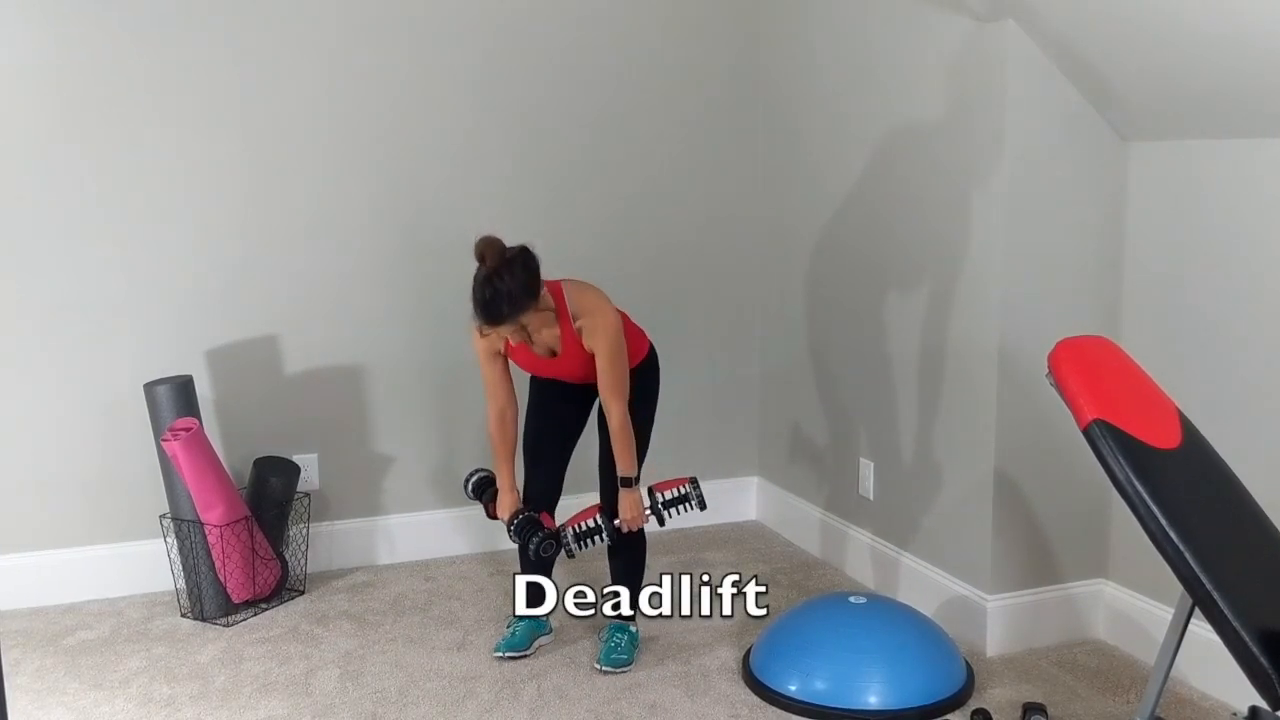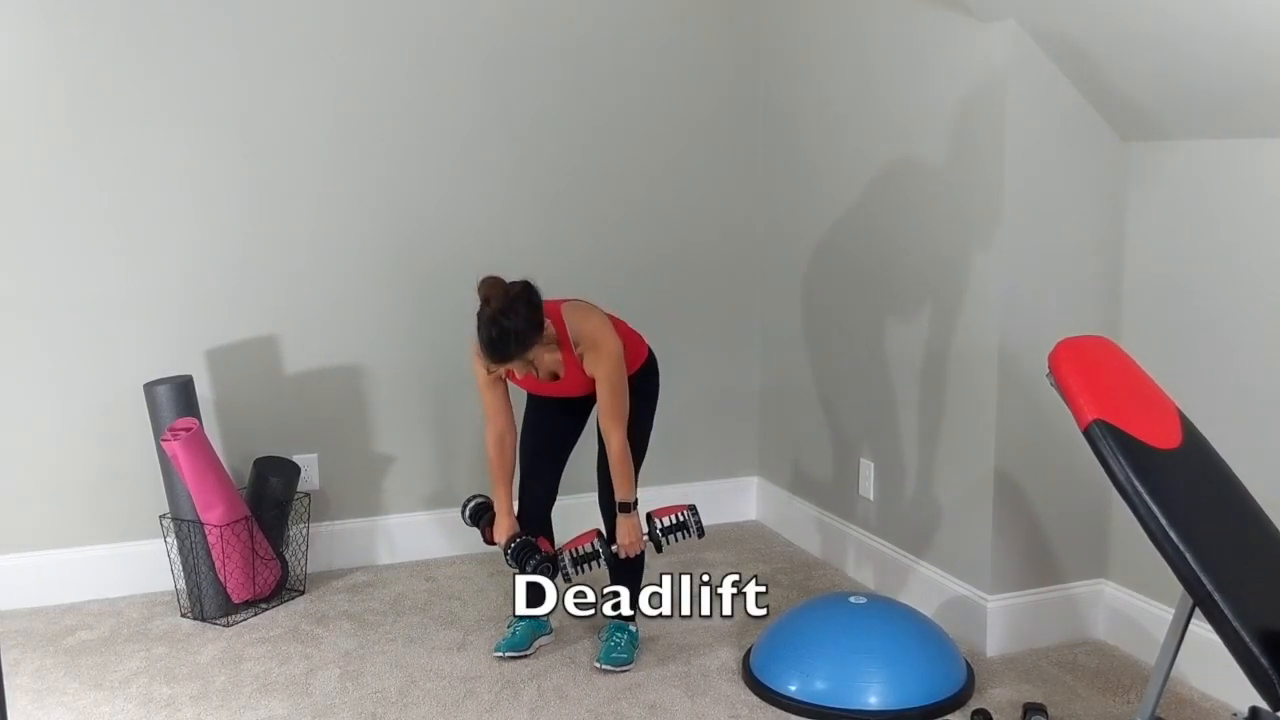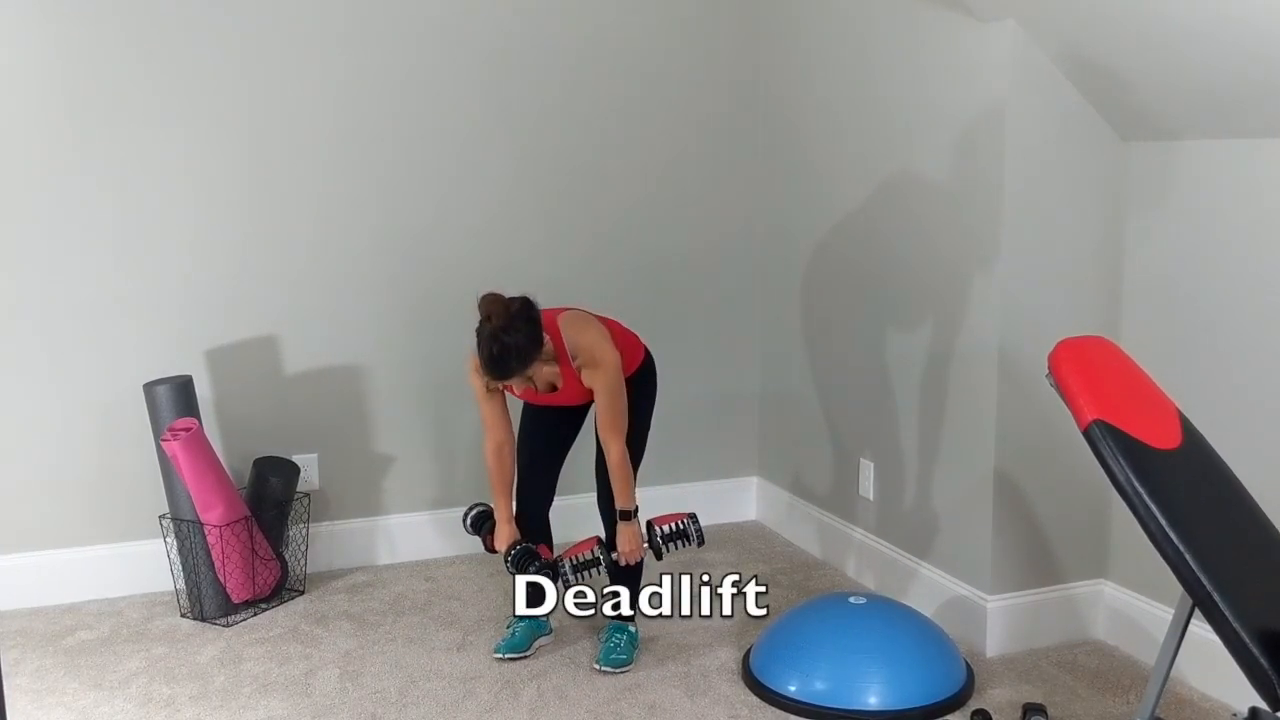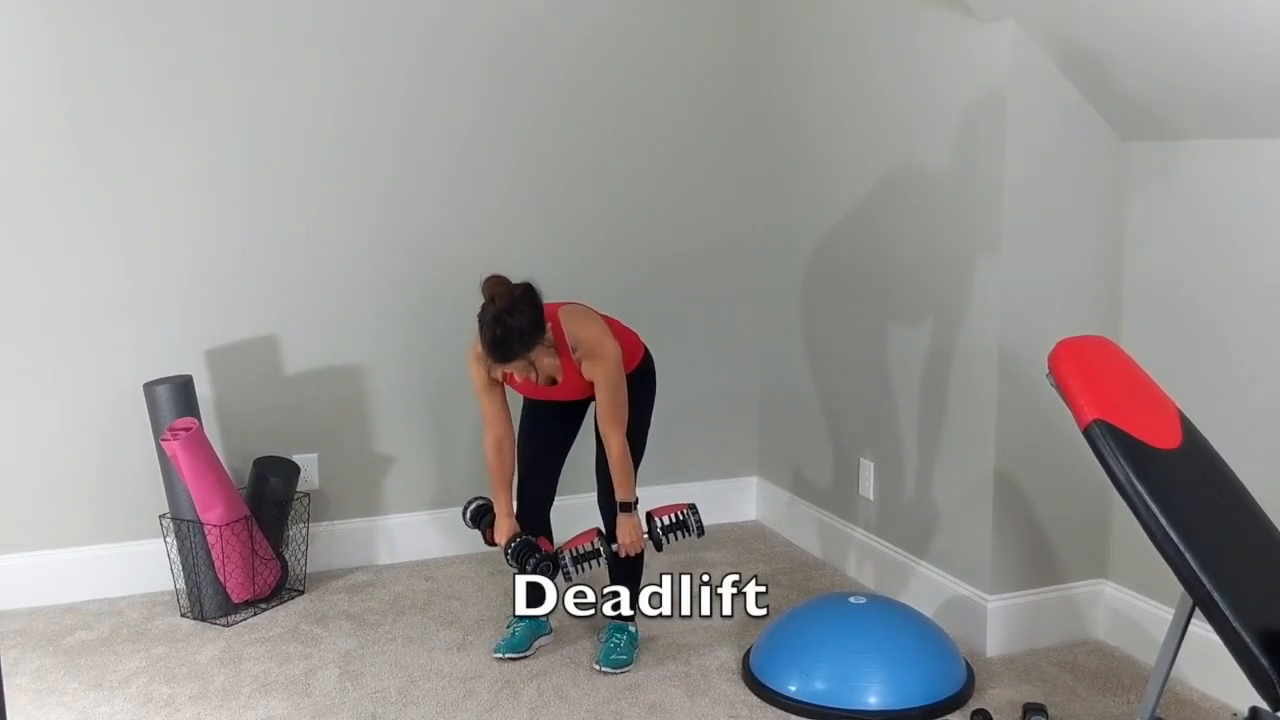
dt=0.4s
person 1, frame 1
left shoulder: (593, 314)
right shoulder: (489, 328)
left elbow: (615, 410)
right elbow: (500, 409)
left wrist: (629, 485)
right wrist: (505, 486)
left hip: (630, 372)
right hip: (556, 382)
left knee: (617, 504)
right knee: (536, 496)
left ankle: (624, 622)
right ankle: (532, 616)
person 1, frame 2
left shoulder: (596, 338)
right shoulder: (489, 352)
left elbow: (615, 434)
right elbow: (500, 431)
left wrist: (627, 511)
right wrist: (502, 511)
left hip: (631, 376)
right hip: (555, 392)
left knee: (612, 503)
right knee: (533, 497)
left ankle: (623, 622)
right ankle: (533, 615)
person 1, frame 3
left shoulder: (593, 349)
right shoulder: (486, 364)
left elbow: (614, 444)
right elbow: (498, 442)
left wrist: (628, 520)
right wrist: (503, 519)
left hip: (629, 375)
right hip: (553, 393)
left knee: (611, 502)
right knee: (530, 497)
left ankle: (622, 623)
right ankle: (533, 616)
person 1, frame 4
left shoulder: (594, 342)
right shoulder: (485, 357)
left elbow: (614, 438)
right elbow: (498, 436)
left wrist: (628, 512)
right wrist: (503, 512)
left hip: (629, 377)
right hip: (550, 396)
left knee: (611, 505)
right knee: (531, 500)
left ankle: (622, 624)
right ankle: (532, 617)
